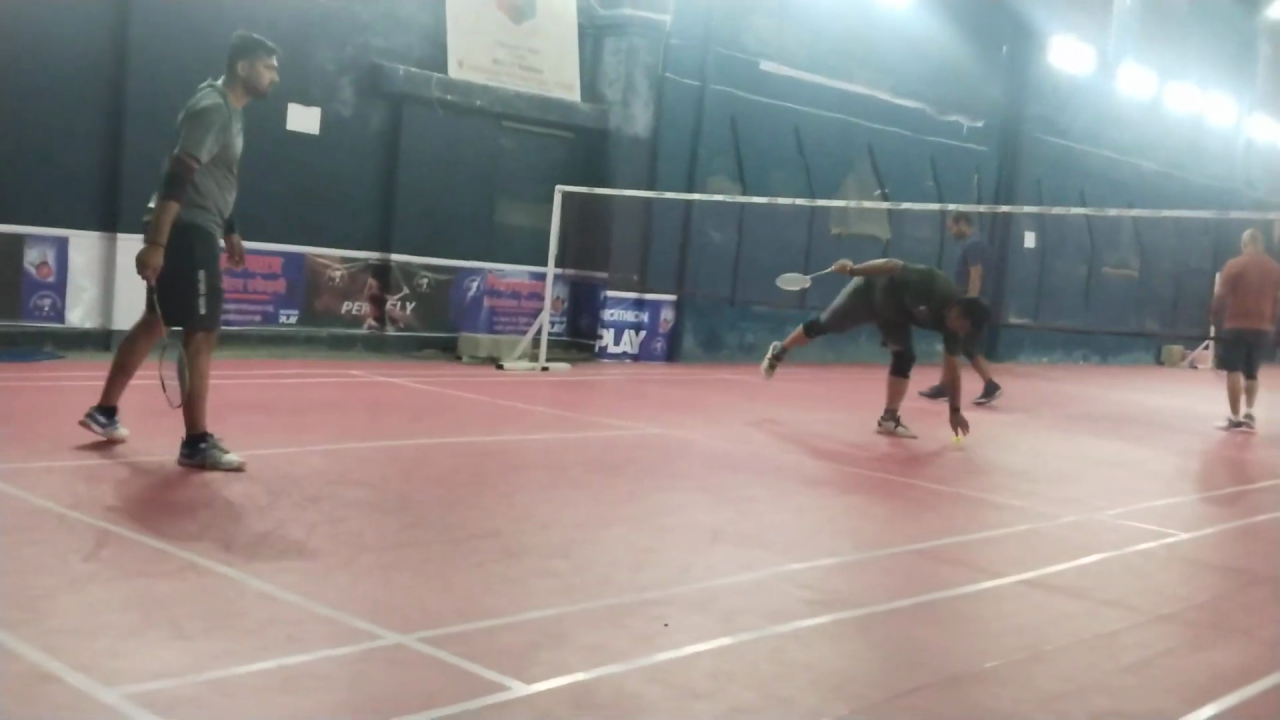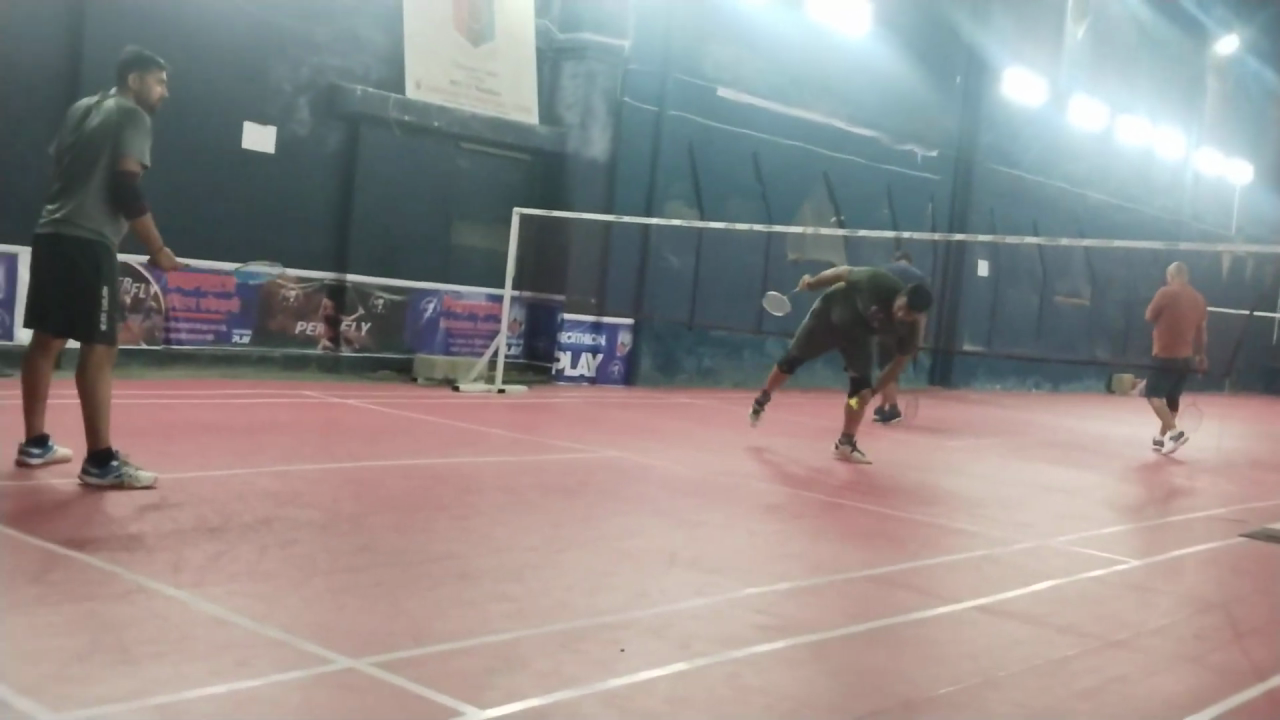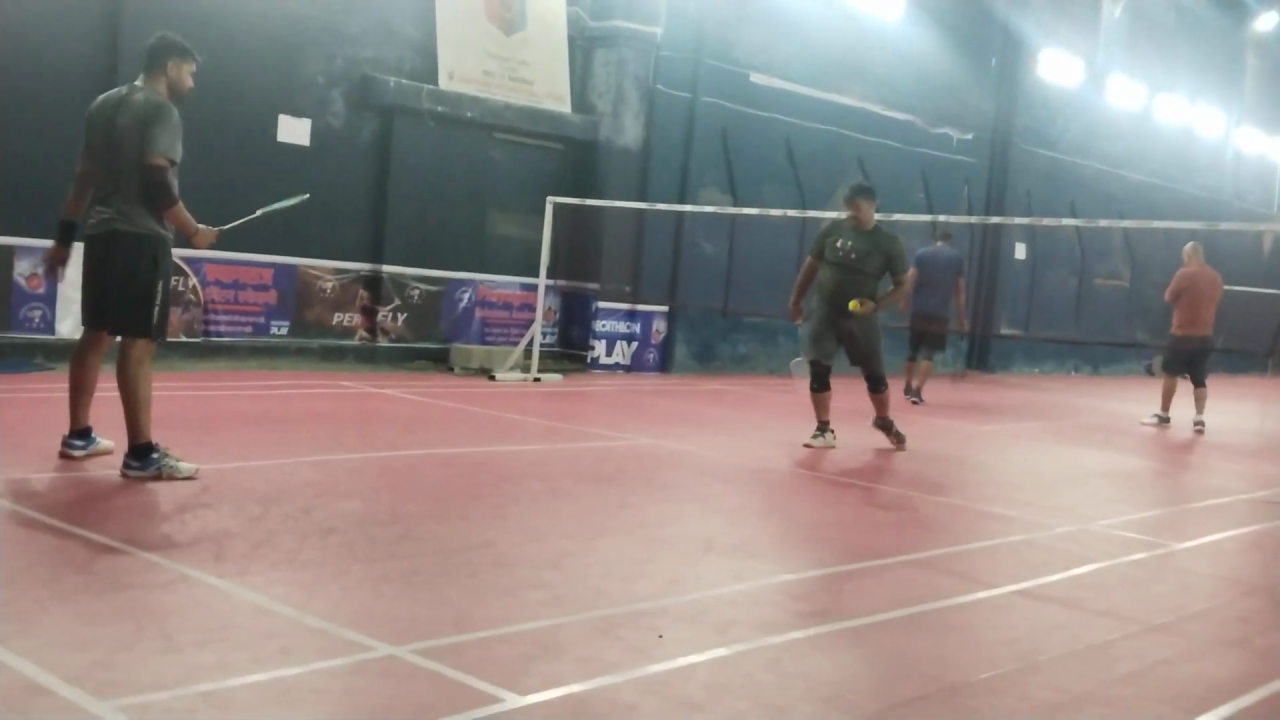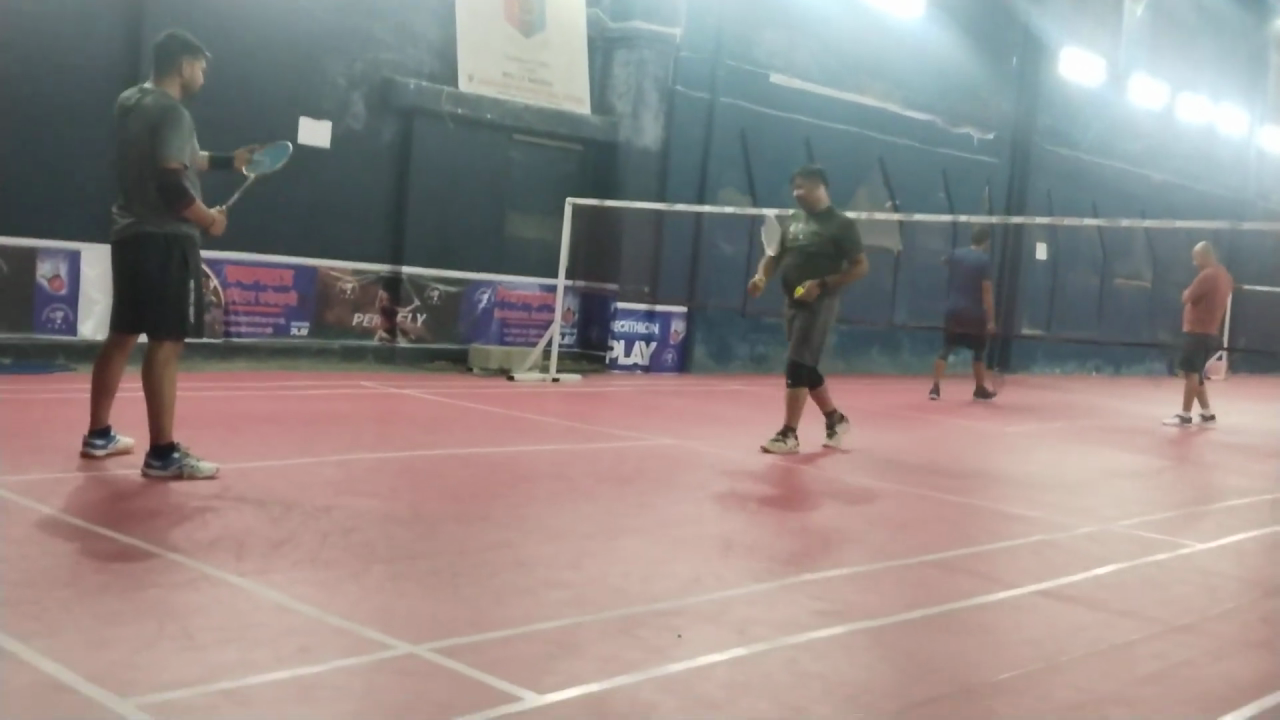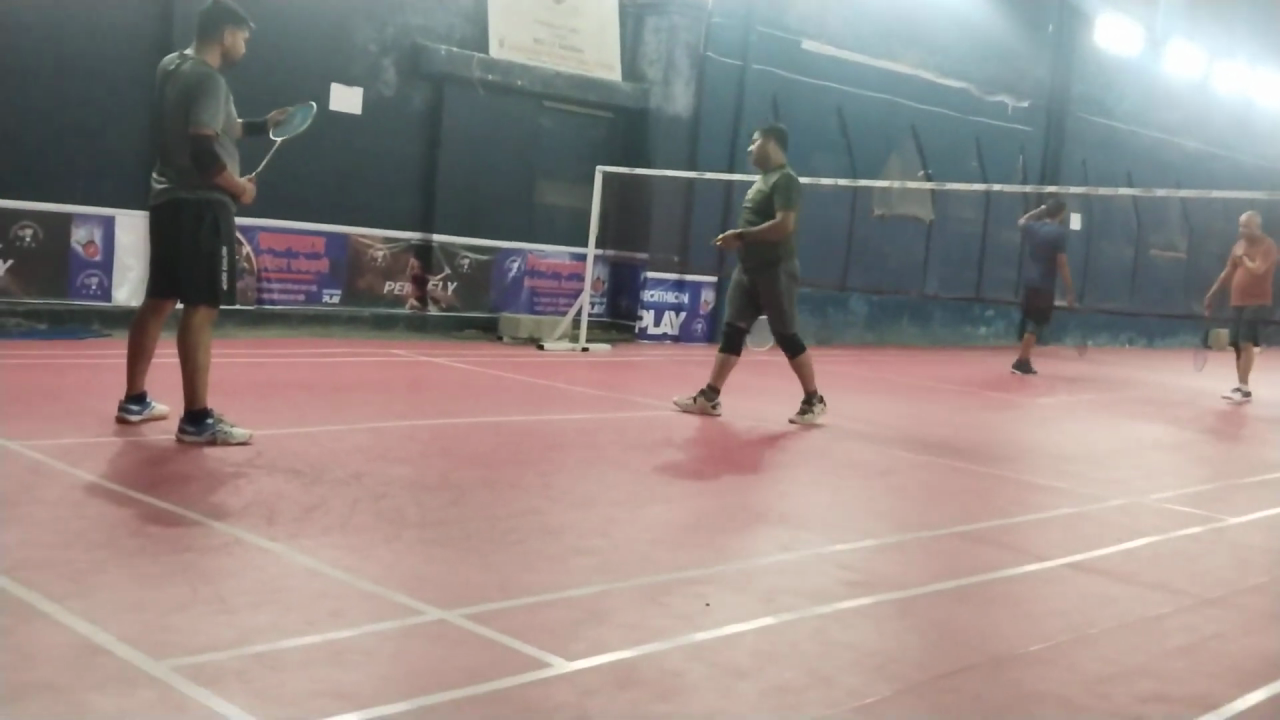
dt=0.5s
person 1, frame 1
left shoulder: (228, 107)
right shoulder: (213, 109)
right elbow: (177, 178)
left wrist: (229, 230)
right wrist: (156, 244)
left hip: (195, 232)
right hip: (186, 233)
left knee: (154, 323)
right knee: (201, 333)
left ankle: (105, 411)
right ankle: (197, 442)
person 1, frame 2
left shoulder: (82, 109)
right shoulder: (133, 117)
right elbow: (127, 190)
right wrist: (158, 250)
left hip: (52, 235)
right hip: (88, 244)
left knee: (47, 340)
right knee: (98, 349)
left ankle: (35, 443)
right ankle: (101, 461)
person 1, frame 3
left shoulder: (105, 104)
right shoulder: (161, 110)
left elbow: (84, 178)
right elbow: (155, 184)
left wrist: (65, 236)
right wrist: (193, 231)
left hip: (103, 234)
right hip: (142, 240)
left knee: (96, 335)
right knee: (139, 344)
left ankle: (79, 435)
right ankle: (141, 454)
person 1, frame 4
left shoulder: (130, 102)
right shoulder: (172, 113)
right elbow: (171, 185)
left wrist: (228, 160)
right wrist: (209, 218)
left hip: (131, 236)
right hip: (166, 241)
left knee: (121, 336)
right knee: (165, 344)
left ankle: (99, 434)
right ankle: (163, 454)
person 1, frame 5
left shoulder: (172, 67)
right shoulder: (207, 79)
right elbow: (203, 152)
left wrist: (262, 125)
right wrist: (239, 187)
left hip: (168, 202)
right hip: (202, 208)
left knee: (158, 301)
right knee: (200, 310)
left ankle: (134, 400)
right ankle: (197, 419)
person 2, frame 1
left shoulder: (951, 325)
right shoulder: (930, 285)
left elbow: (951, 369)
right elbow: (891, 266)
left wrist: (955, 411)
right wrist: (852, 270)
left hip: (896, 317)
right hip: (868, 293)
left knee: (905, 358)
right knee: (822, 325)
left ankle: (889, 418)
right ankle: (779, 351)
person 2, frame 2
left shoulder: (907, 330)
right shoulder: (876, 282)
left elbow: (898, 363)
right elbow: (841, 272)
left wrist: (873, 390)
right wrist: (811, 282)
left hip: (858, 337)
right hip: (828, 317)
left knee: (861, 386)
right knee: (793, 359)
left ankle: (846, 443)
right ankle: (763, 399)
person 2, frame 3
left shoulder: (889, 244)
right shoulder: (833, 229)
left elbow: (901, 285)
right elbow: (812, 265)
left wrist: (875, 305)
right wrist: (796, 300)
left hip: (860, 315)
right hip: (824, 311)
left knee: (874, 374)
right knee: (818, 367)
left ankle: (884, 422)
right ankle: (823, 429)
person 2, frame 4
left shoulder: (840, 224)
right shoulder: (794, 220)
left elbow: (861, 266)
right elbow: (776, 255)
left wrist: (823, 285)
right wrist: (761, 276)
left hip: (819, 306)
right hip: (794, 305)
left knee: (798, 366)
right knee: (806, 369)
left ankle: (788, 435)
right ankle: (837, 420)
person 2, frame 5
left shoulder: (783, 180)
right shoulder: (763, 179)
left elbow: (785, 226)
left wrist: (740, 236)
left hip: (775, 270)
right hip: (749, 268)
left knee: (787, 337)
right knee: (732, 331)
left ankle: (814, 401)
right ankle: (709, 397)
person 3, frame 1
left shoulder: (1235, 264)
left elbow: (1219, 294)
left wrist: (1216, 313)
left hip: (1236, 327)
right hip: (1262, 329)
left knee: (1234, 372)
right knee: (1251, 374)
left ankle: (1235, 419)
right ankle: (1249, 413)
person 3, frame 2
left shoulder: (1166, 293)
right shoulder: (1199, 298)
left elbow: (1149, 317)
right elbow: (1202, 330)
right wrist: (1201, 355)
left hip: (1165, 356)
right hip: (1185, 357)
left knee: (1154, 397)
right knee: (1172, 400)
left ankle: (1175, 433)
right ankle: (1161, 439)
person 3, frame 3
left shoulder: (1185, 274)
right shoulder: (1216, 278)
left elbow: (1169, 297)
right elbow: (1211, 303)
left hip: (1183, 334)
right hip: (1205, 336)
left knee: (1170, 374)
right knee: (1199, 380)
left ankle: (1163, 415)
right ankle: (1199, 417)
person 3, frame 4
left shoulder: (1207, 275)
right shoulder: (1222, 275)
left elbow: (1186, 298)
left wrist: (1191, 290)
left hip: (1198, 332)
right hip: (1208, 332)
left knee: (1190, 373)
right knee: (1195, 373)
left ankle: (1185, 415)
right ankle: (1207, 412)
person 3, frame 5
left shoulder: (1268, 246)
right shoulder: (1240, 244)
left elbow: (1257, 269)
right elbow: (1228, 271)
left wrist: (1243, 257)
right wrist: (1212, 293)
left hip: (1257, 304)
right hip: (1238, 303)
left knee: (1246, 344)
right knee: (1238, 346)
left ankle: (1241, 388)
right ankle: (1244, 388)
person 4, frame 1
left shoulder: (971, 245)
right shoulder: (974, 244)
left elbow: (975, 277)
right knee: (970, 349)
left ankle: (944, 387)
right ankle: (990, 385)
person 4, frame 2
left shoulder: (890, 269)
right shoulder: (921, 277)
right elbow: (922, 312)
right wrist: (919, 339)
left knee: (887, 370)
left ankle: (893, 409)
right ankle: (882, 408)
person 4, frame 3
left shoulder: (923, 254)
right shoulder: (957, 257)
left elbow: (909, 279)
right elbow: (960, 290)
right wrist: (962, 317)
left hip: (919, 310)
right hip: (940, 314)
left knee: (914, 351)
right knee: (928, 353)
left ankle: (908, 388)
right ankle: (917, 392)
person 4, frame 4
left shoulder: (956, 254)
right shoulder: (984, 260)
left elbow: (945, 260)
right elbow: (987, 291)
right wrist: (991, 319)
left hip: (952, 312)
right hip: (974, 315)
left knee: (945, 350)
right knee: (978, 352)
left ankle: (935, 388)
right ankle: (980, 389)
person 4, frame 5
left shoulder: (1031, 227)
right shoulder: (1059, 233)
left elbow: (1021, 221)
right elbow: (1062, 265)
left wrist: (1038, 211)
right wrist: (1070, 292)
left hip: (1028, 283)
right hip: (1043, 286)
left knee: (1030, 321)
right knee: (1036, 325)
left ankle: (1024, 359)
right ankle: (1021, 363)
